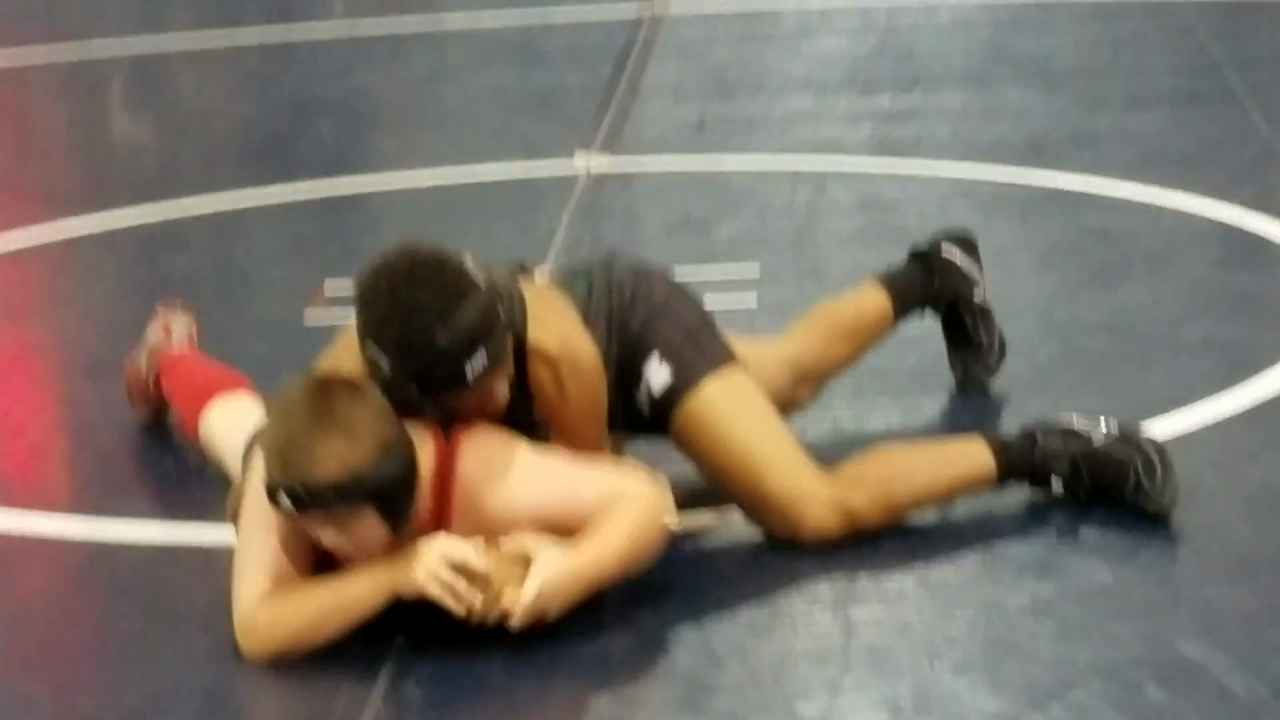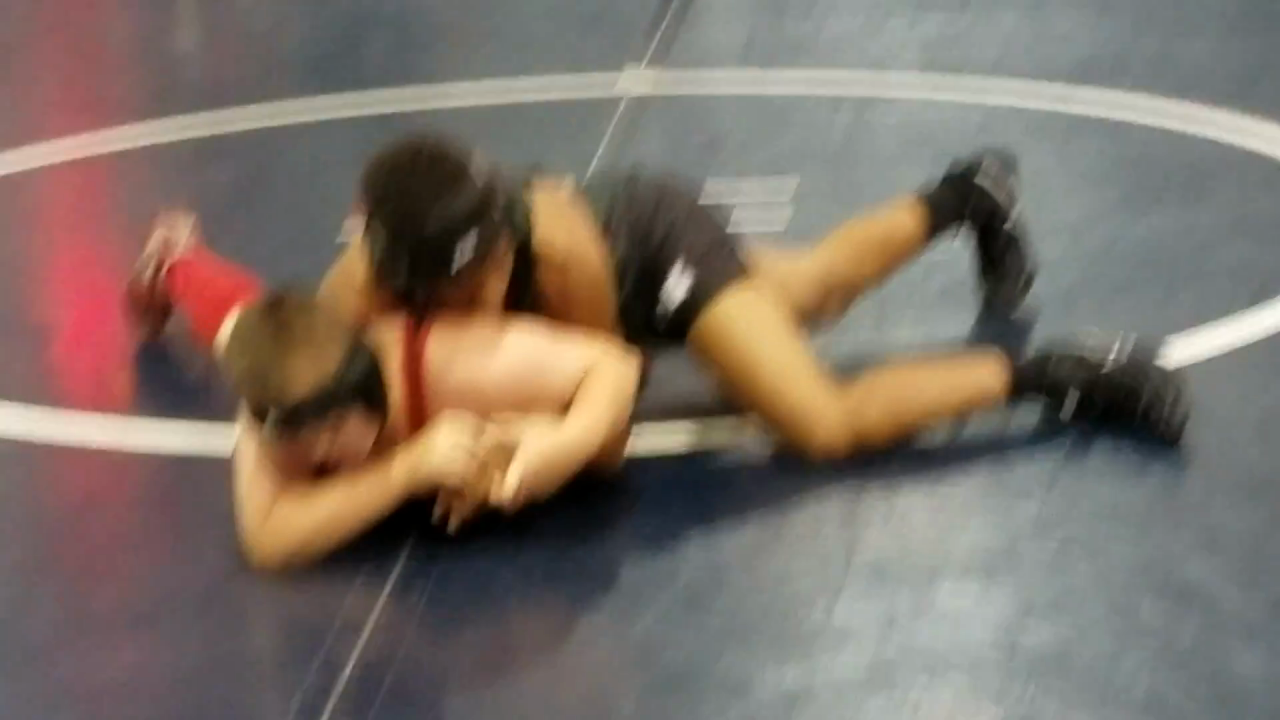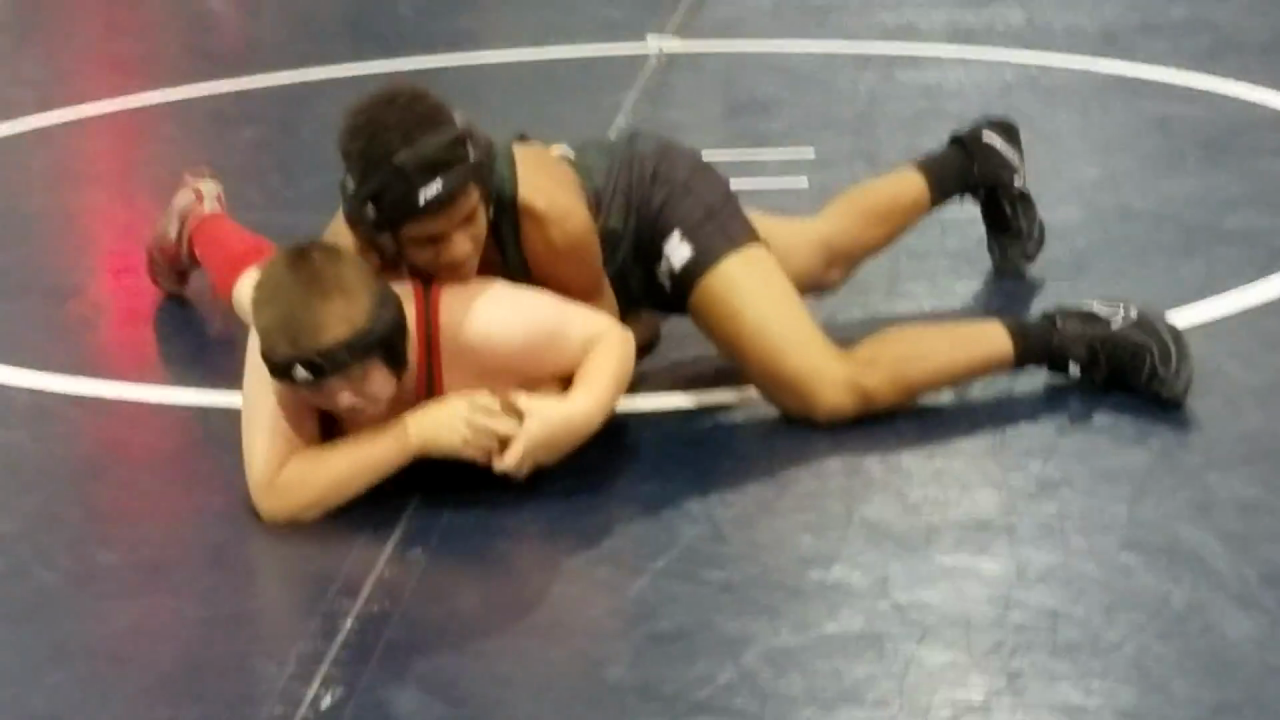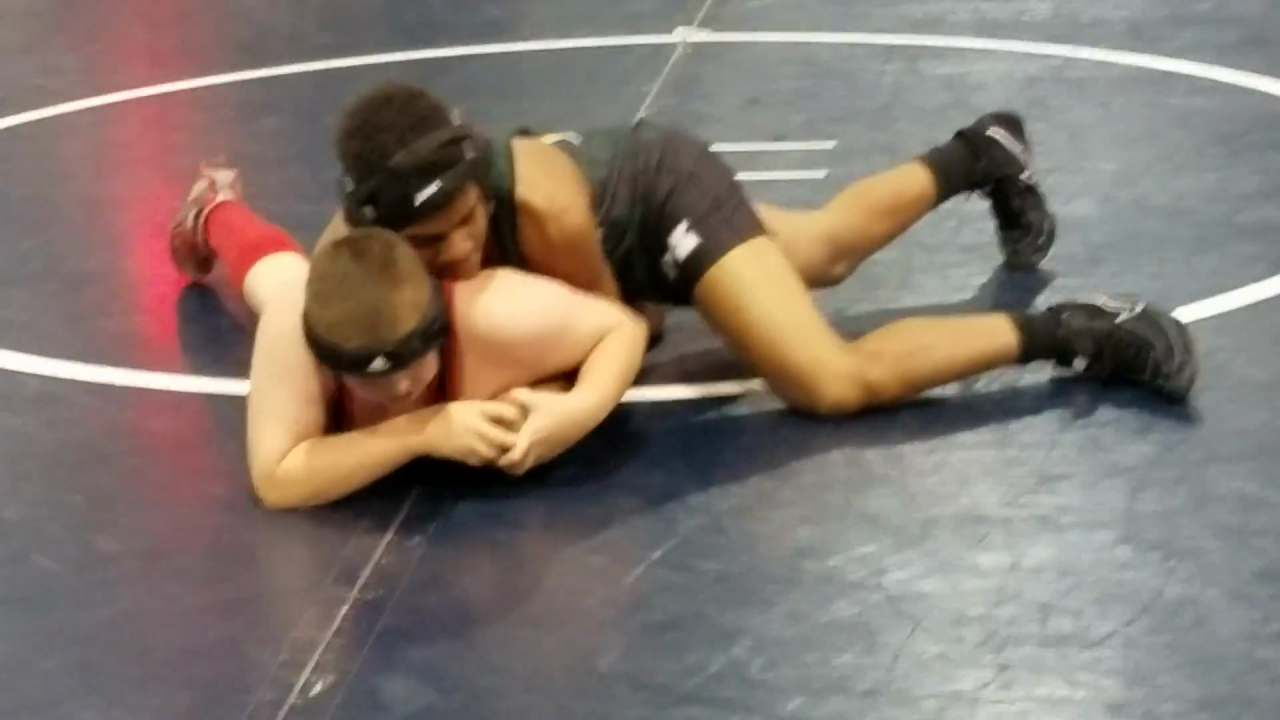
dt=0.2s
person 1, frame 1
left shoulder: (552, 344)
right shoulder: (355, 381)
left hip: (636, 321)
left knee: (817, 510)
right knee: (792, 370)
left ankle: (1044, 456)
right ankle: (930, 277)
person 1, frame 2
left shoulder: (557, 243)
right shoulder: (363, 283)
left hip: (655, 234)
right hip: (620, 257)
left knee: (827, 424)
right knee: (817, 287)
left ankle: (1049, 375)
right ankle: (962, 198)
person 1, frame 3
left shoulder: (539, 206)
right shoulder: (358, 238)
left elbow: (605, 328)
left hip: (657, 197)
right hip: (614, 220)
left knee: (832, 390)
right knee: (824, 257)
left ankle: (1060, 340)
right ankle: (974, 160)
person 1, frame 4
left shoulder: (540, 201)
right shoulder: (361, 235)
left hip: (662, 191)
right hip: (619, 220)
left knee: (837, 380)
right knee: (832, 248)
left ankle: (1071, 334)
right ankle: (981, 156)
person 2, frame 1
left shoulder: (481, 479)
right shoulder: (289, 477)
left elbow: (651, 501)
right elbow: (256, 632)
left wrist: (576, 568)
right wrist: (397, 574)
right hip: (301, 445)
right knee: (238, 416)
right ankle: (169, 356)
person 2, frame 2
left shoulder: (459, 367)
right shoulder: (280, 389)
left elbow: (613, 365)
right elbow: (267, 538)
left wrist: (569, 442)
right wrist: (405, 468)
right knee: (237, 320)
right ankle: (176, 264)
person 2, frame 3
left shoulder: (473, 325)
right shoulder: (285, 344)
left elbow: (612, 338)
right elbow: (275, 496)
left wrist: (576, 415)
right wrist: (415, 434)
right knee: (253, 275)
right ankle: (199, 220)
person 2, frame 4
left shoulder: (489, 317)
right shoulder: (297, 326)
left elbow: (623, 329)
right elbow: (276, 482)
left wrist: (577, 413)
right wrist: (422, 432)
right knee: (275, 270)
right ankle: (215, 209)
